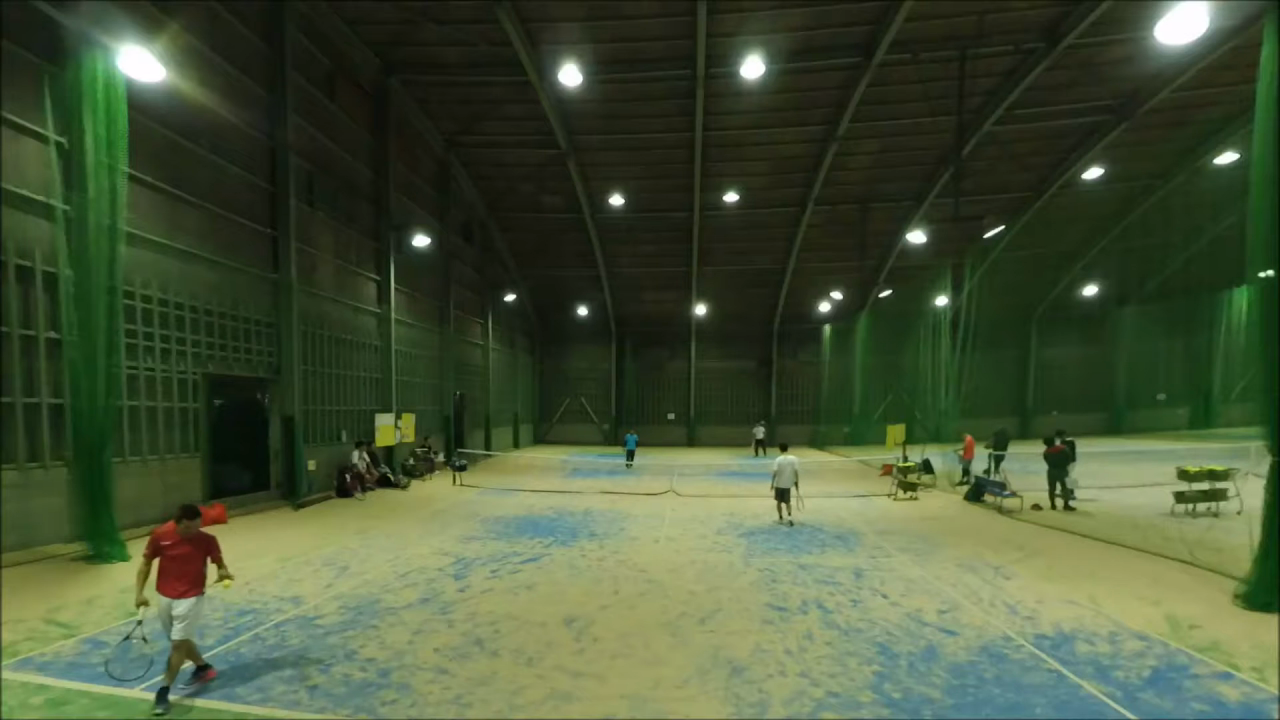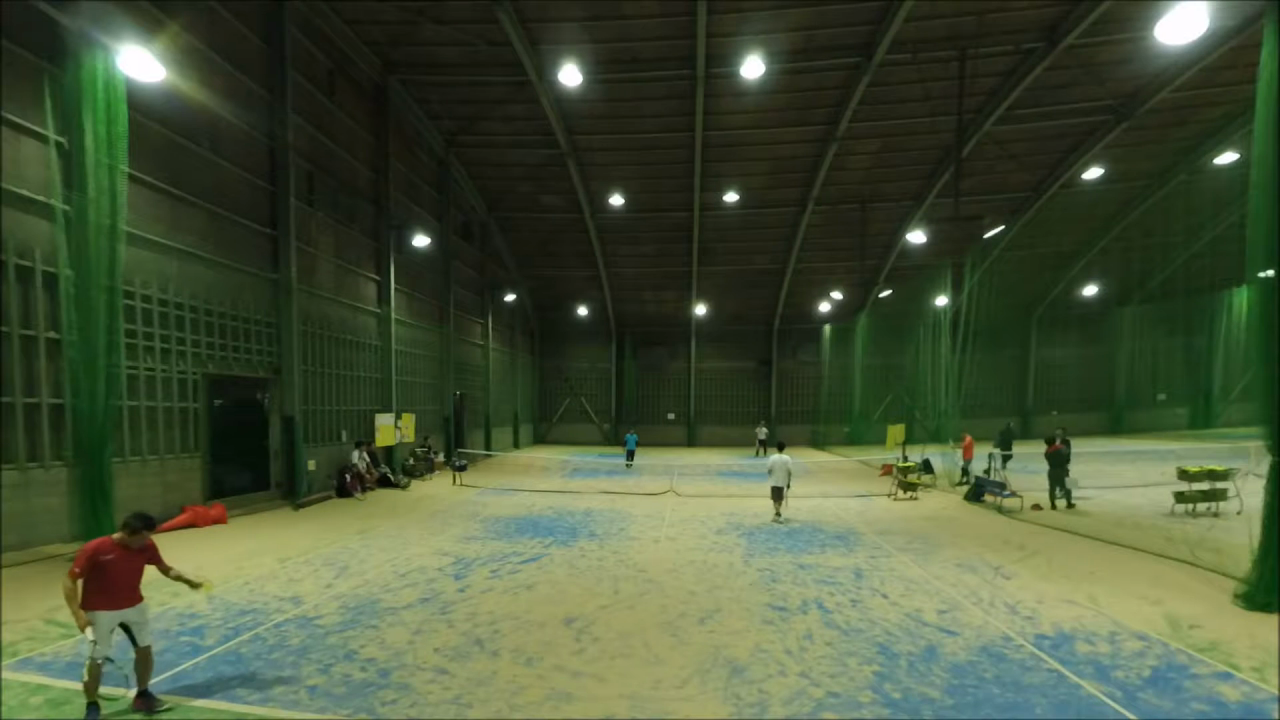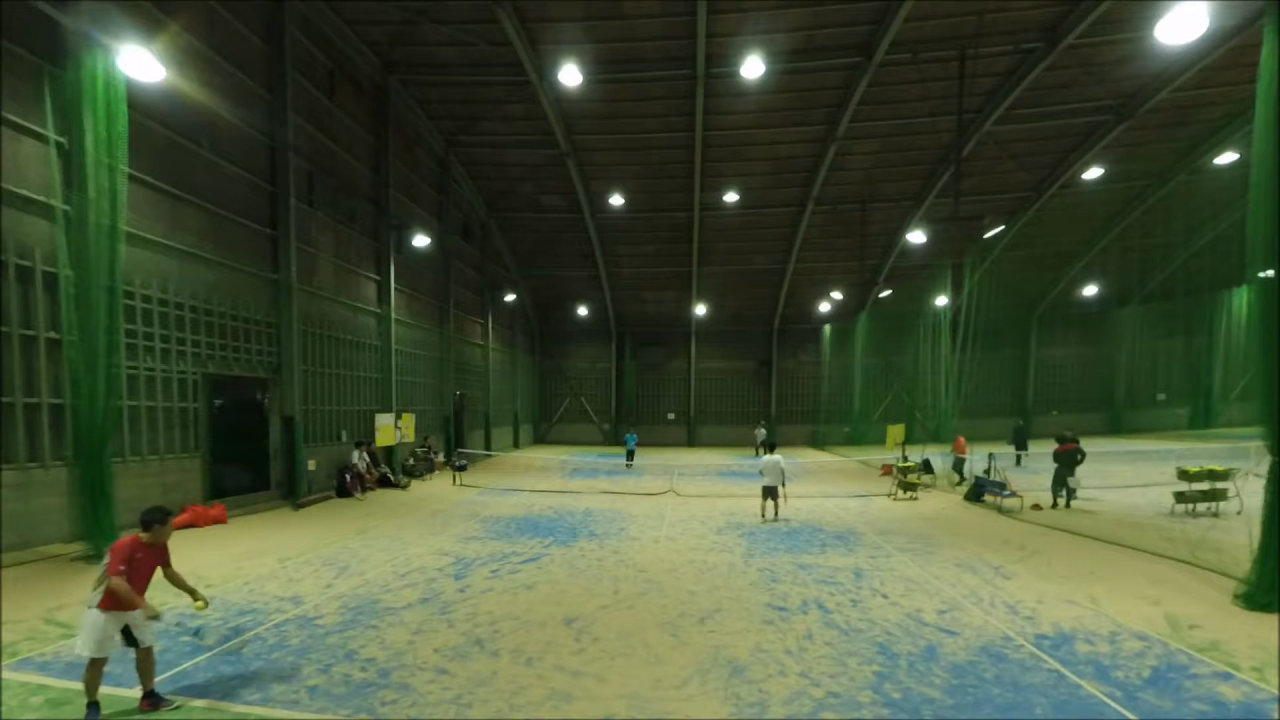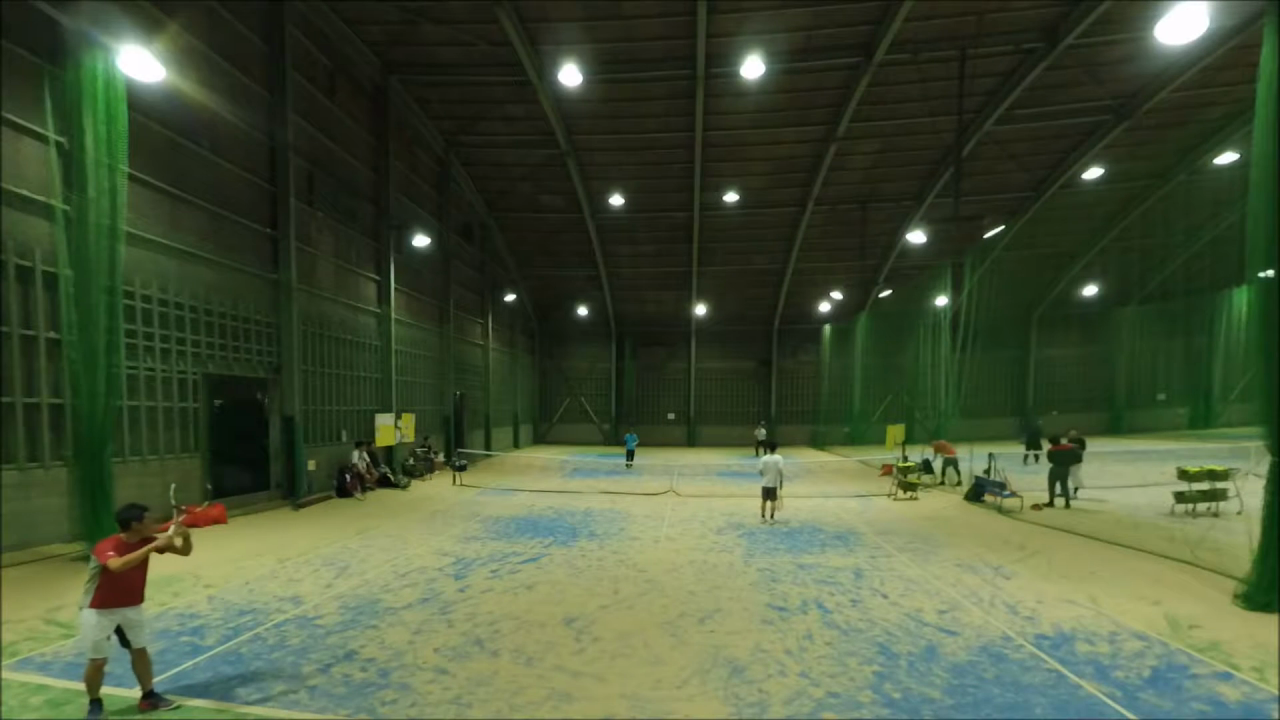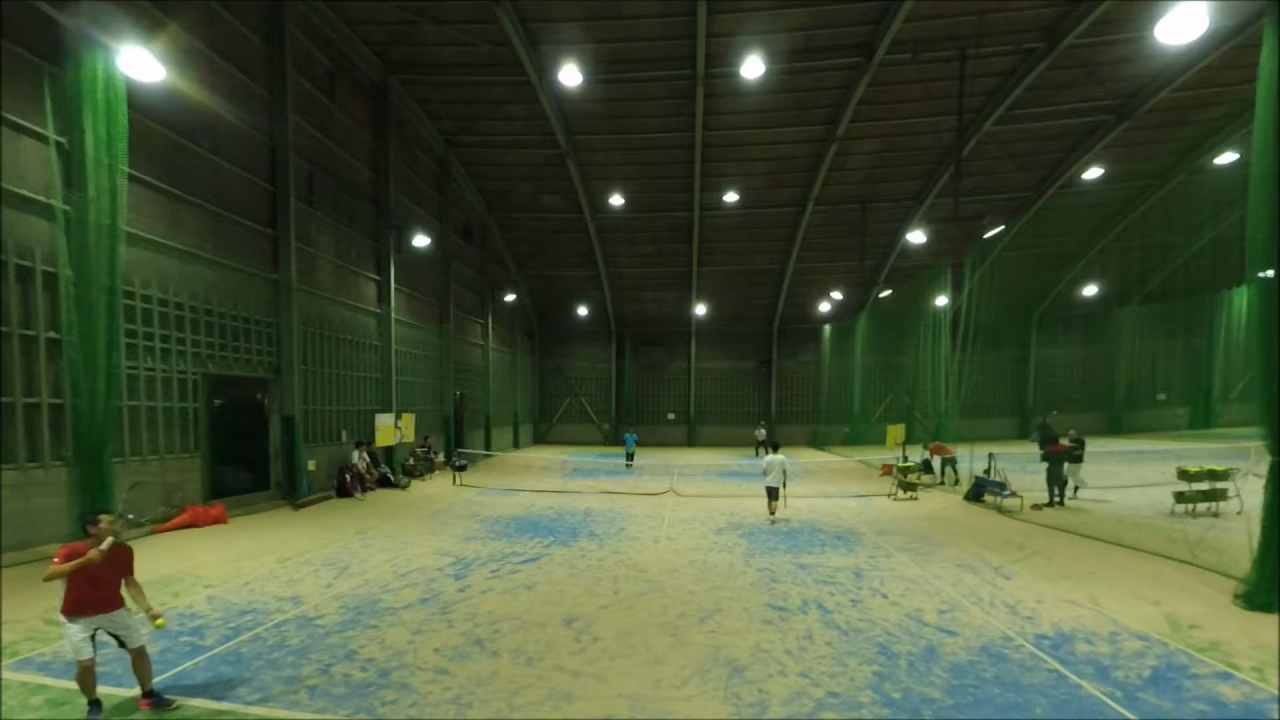
dt=0.7s
person 1, frame 1
left shoulder: (207, 540)
right shoulder: (159, 537)
left elbow: (220, 564)
right elbow: (146, 563)
left wrist: (223, 573)
right wrist: (139, 592)
left hip: (190, 598)
right hip: (165, 596)
left knee: (178, 644)
right knee: (177, 641)
left ankle: (164, 691)
right ankle: (204, 668)
person 1, frame 2
left shoulder: (147, 547)
right shoulder: (94, 550)
left elbow: (165, 569)
right elbow: (69, 581)
left wrist: (189, 581)
right wrist: (77, 614)
left hip: (133, 606)
right hip: (99, 611)
left knee: (145, 650)
right knee: (96, 660)
left ankle: (143, 696)
person 1, frame 3
left shoulder: (160, 547)
right shoulder: (124, 547)
left elbow: (169, 573)
right elbow: (117, 583)
left wrist: (193, 593)
right wrist: (145, 606)
left hip: (135, 608)
right hip: (107, 609)
left knee: (146, 651)
right knee: (97, 660)
left ankle: (149, 696)
person 1, frame 4
left shoulder: (147, 541)
right shoulder: (107, 546)
left elbow: (185, 551)
right elbow: (117, 566)
left wrist: (186, 537)
right wrist: (152, 547)
left hip: (131, 608)
right hip: (99, 611)
left knee: (140, 651)
right knee: (98, 661)
left ankle: (149, 696)
person 1, frame 5
left shoulder: (124, 551)
right shoulder: (70, 551)
left elbow: (130, 583)
right elbow: (48, 576)
left wrist: (148, 608)
right wrist: (84, 560)
left hip: (114, 611)
right hip: (77, 618)
left knee: (139, 650)
right knee: (86, 664)
left ankle: (149, 695)
